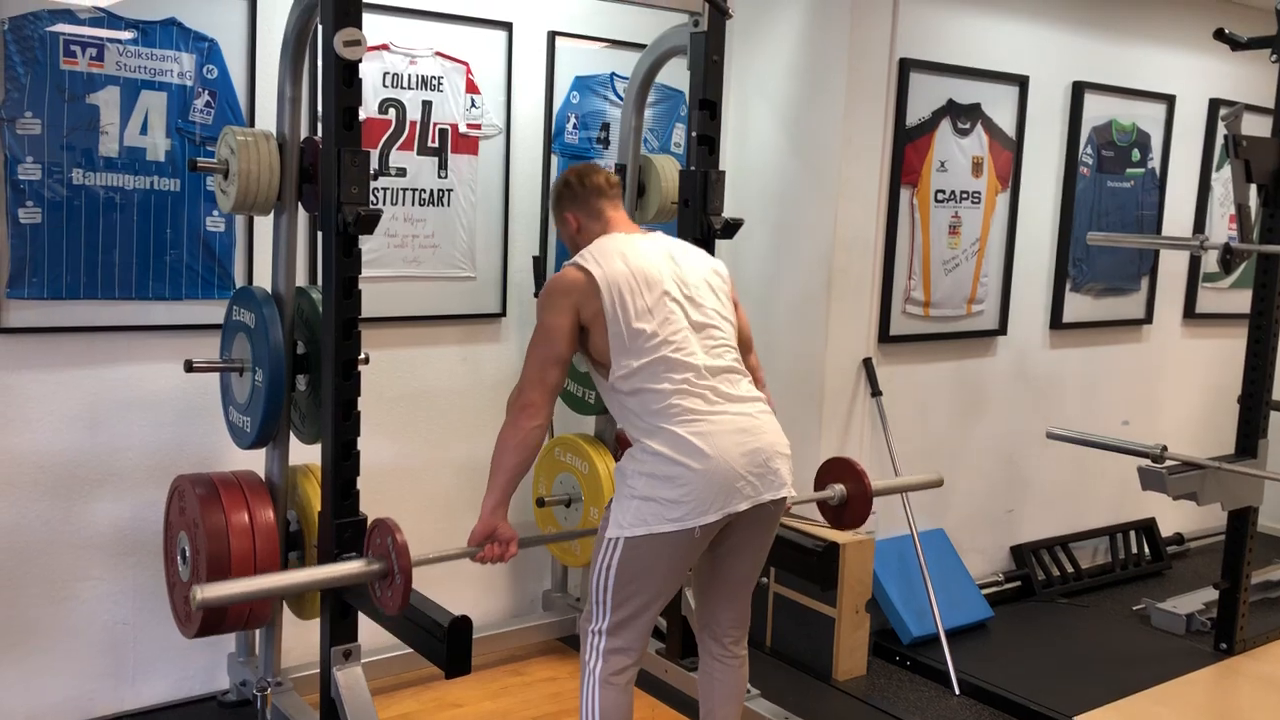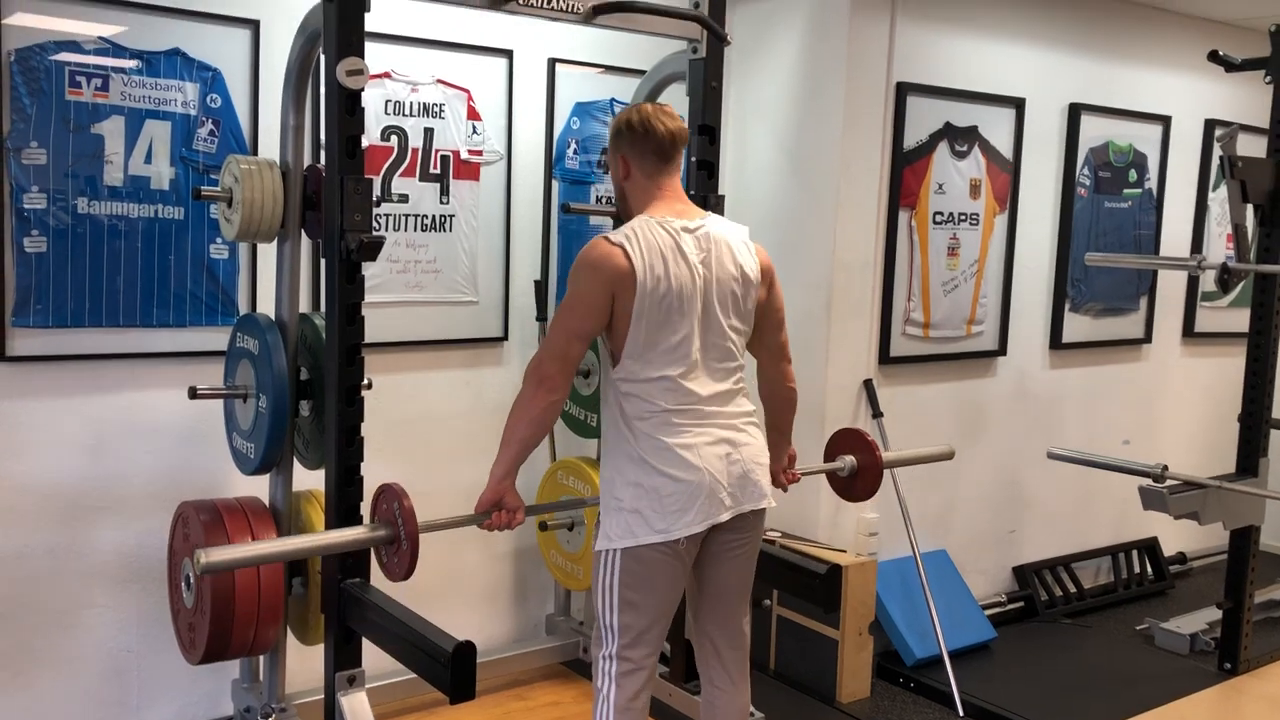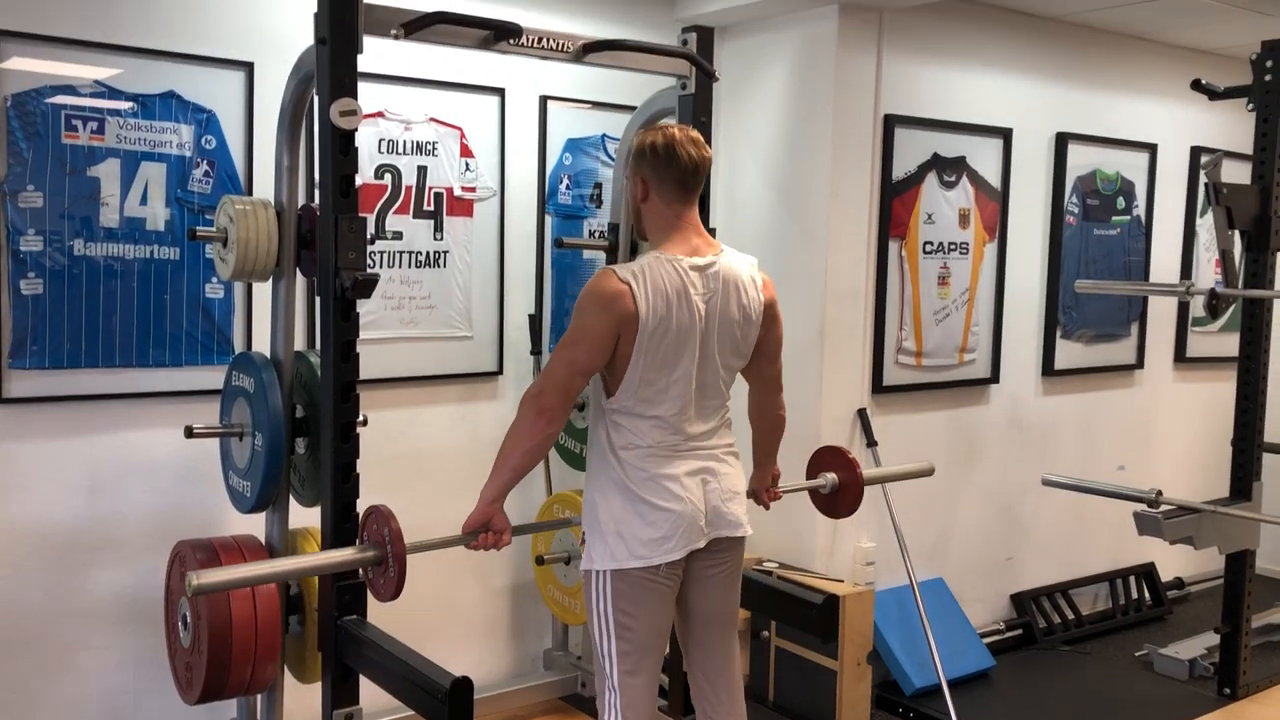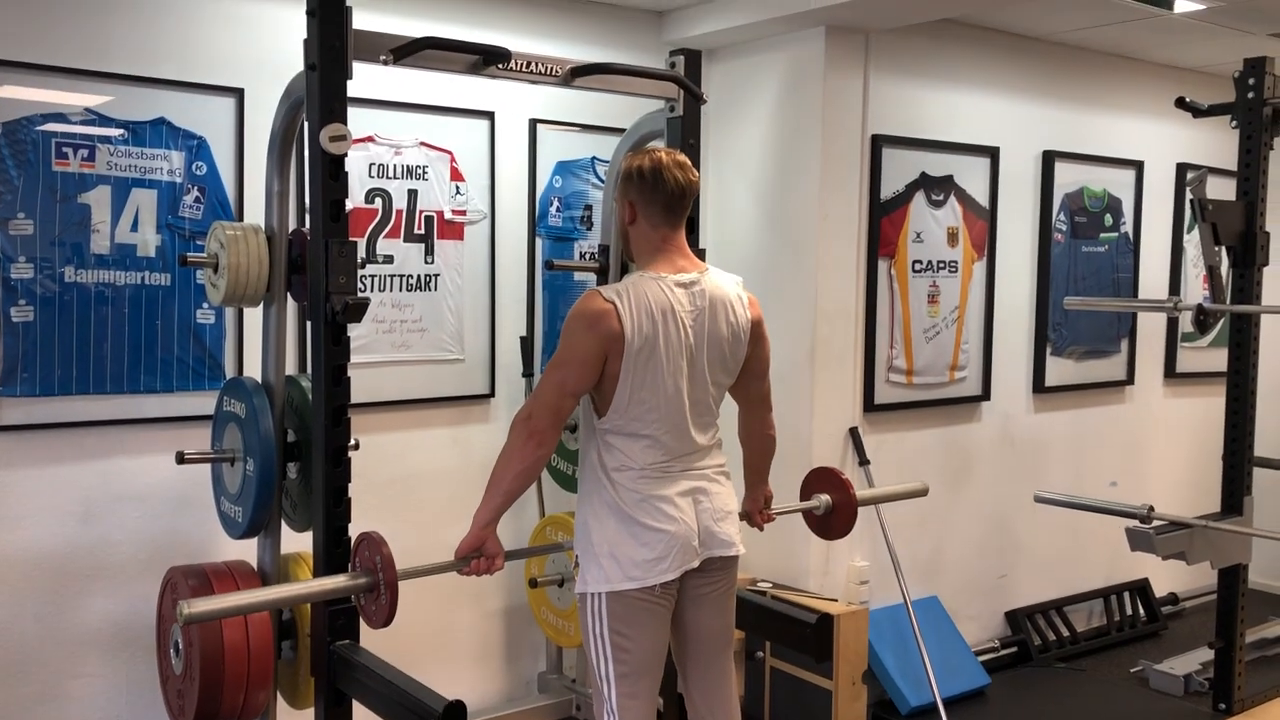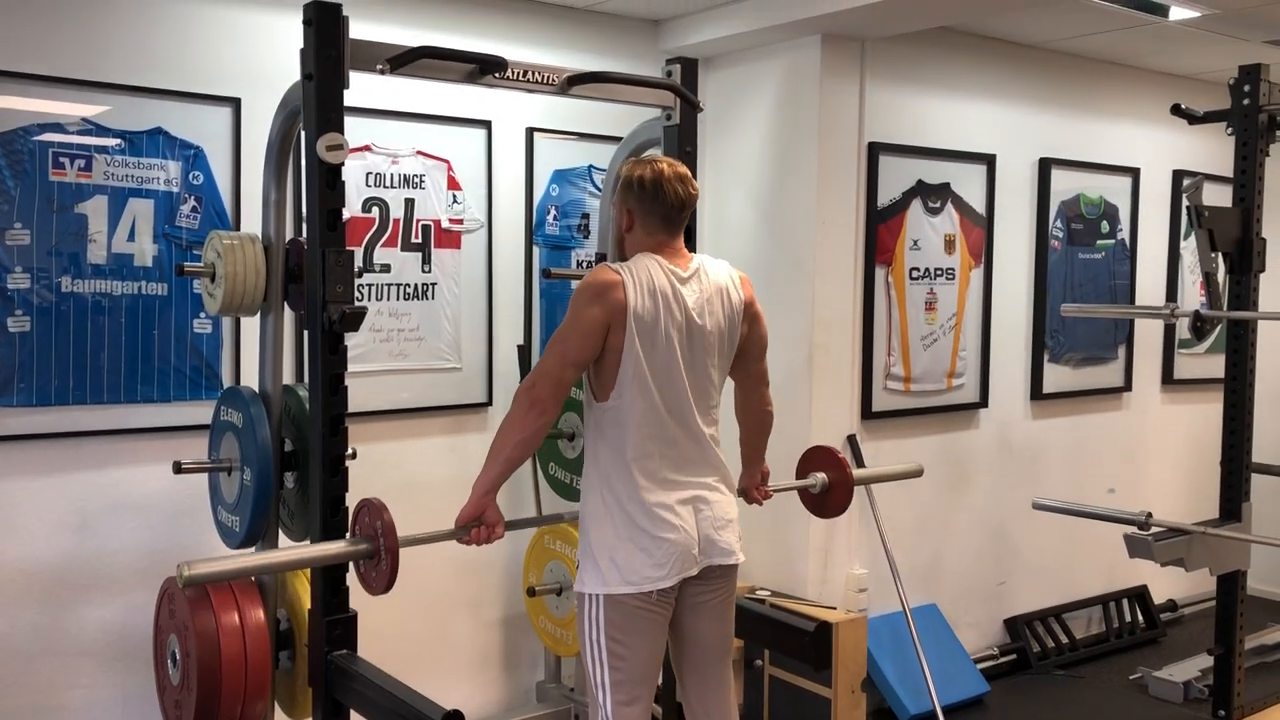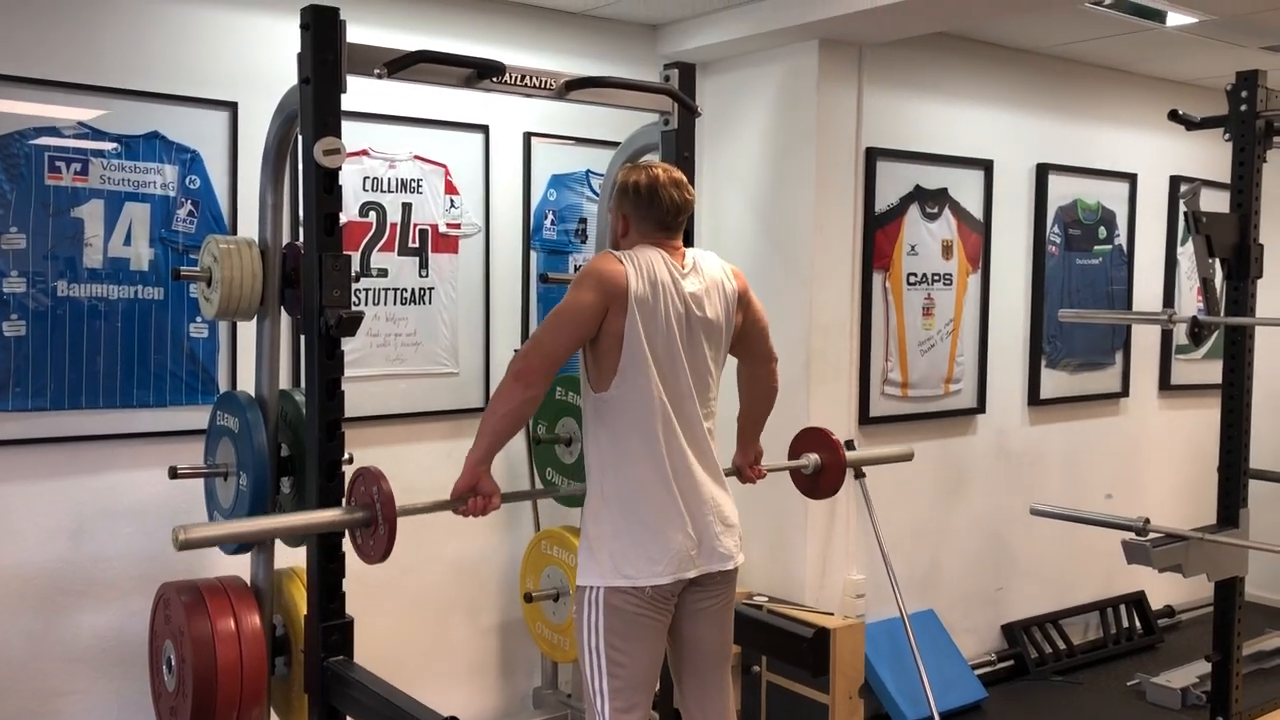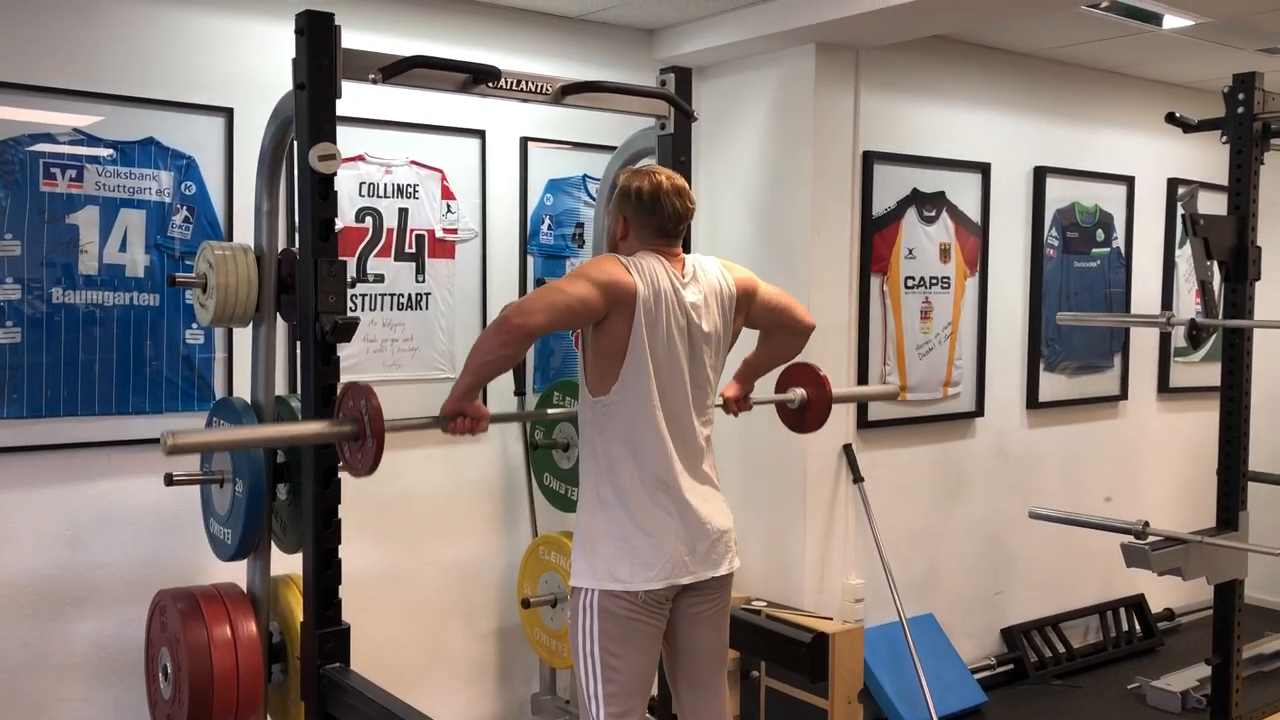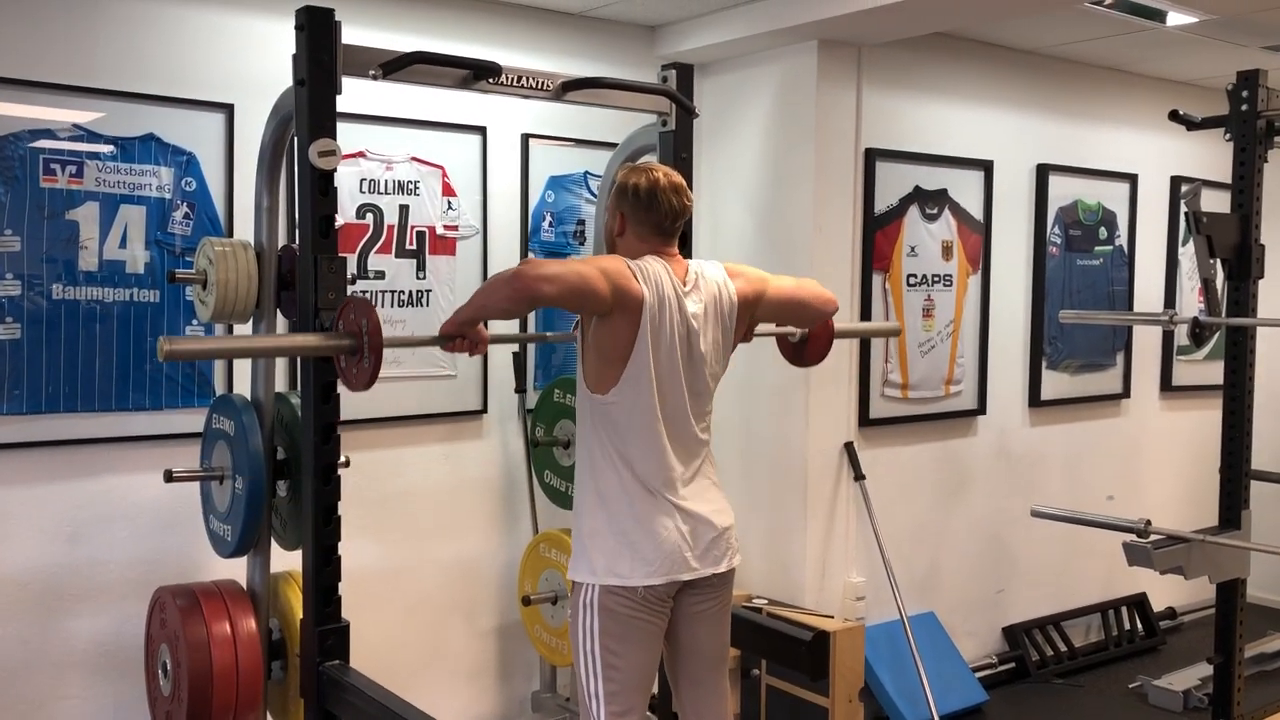
dt=0.5s
person 1, frame 1
left shoulder: (577, 279)
right shoulder: (705, 261)
left elbow: (530, 405)
left wrist: (493, 512)
left hip: (684, 471)
right hip: (765, 457)
left knee: (611, 641)
right knee: (726, 631)
person 1, frame 2
left shoulder: (611, 256)
right shoulder: (747, 249)
left elbow: (549, 377)
right elbow: (778, 368)
left wrist: (501, 479)
right wrist: (780, 449)
left hip: (660, 488)
right hip: (742, 473)
left knee: (624, 665)
right knee: (727, 651)
person 1, frame 3
left shoulder: (620, 290)
right shoulder: (755, 285)
left elbow: (548, 404)
right elbow: (769, 394)
left wrist: (490, 501)
right wrist: (764, 470)
left hip: (640, 520)
right hip: (719, 505)
person 1, frame 4
left shoulder: (606, 311)
right shoulder: (740, 304)
left elbow: (538, 427)
right elbow: (758, 413)
left wrist: (483, 525)
right wrist: (757, 492)
left hip: (633, 541)
right hip: (713, 526)
person 1, frame 5
left shoulder: (612, 289)
right shoulder: (733, 287)
left elbow: (540, 398)
right elbow: (756, 390)
left wrist: (483, 495)
right wrist: (754, 469)
left hip: (635, 543)
right hip: (713, 529)
person 1, frame 6
left shoulder: (613, 276)
right shoulder: (726, 280)
left elbow: (530, 372)
right elbow: (763, 366)
left wrist: (477, 466)
right wrist: (747, 446)
left hip: (633, 548)
right hip: (713, 535)
person 1, frame 7
left shoulder: (618, 281)
right shoulder: (725, 280)
left elbow: (517, 323)
right elbow: (798, 324)
left wrist: (465, 394)
left hip: (628, 558)
right hip: (708, 544)
person 1, frame 8
left shoulder: (622, 283)
right shoulder: (727, 286)
left elbow: (527, 282)
right elbow: (822, 302)
left wrist: (466, 319)
left hip: (628, 556)
right hip: (708, 541)
